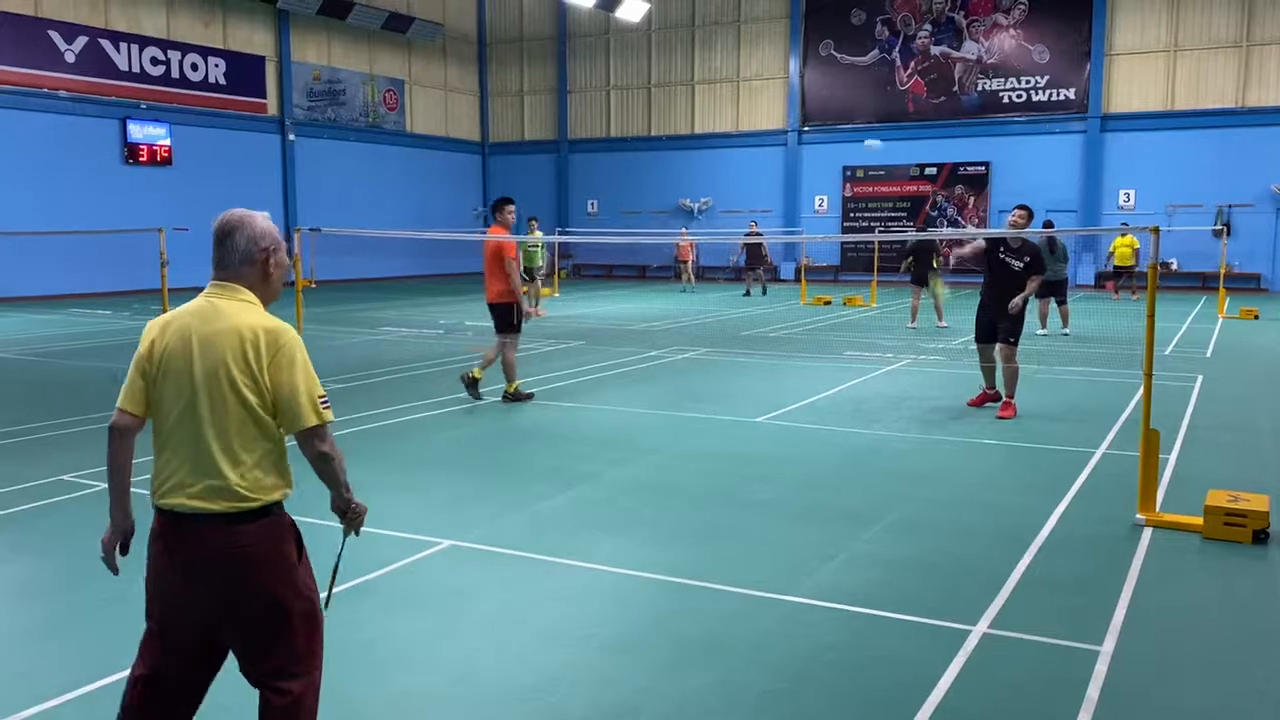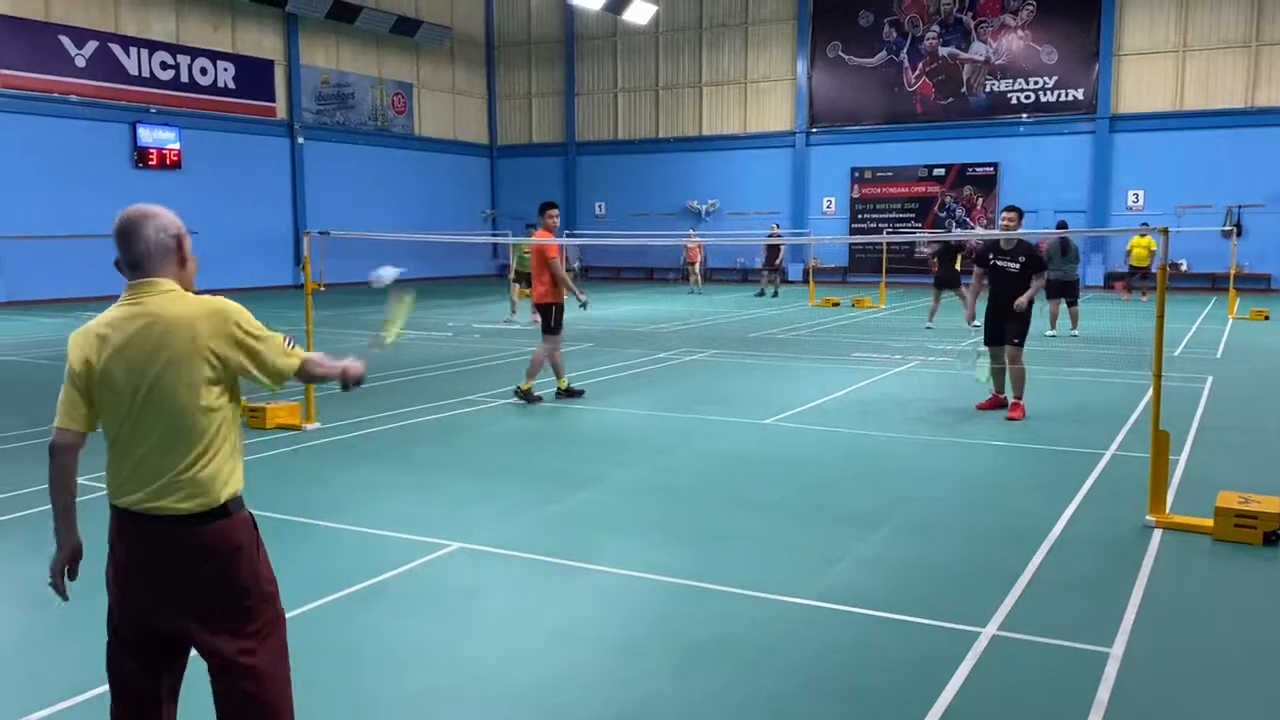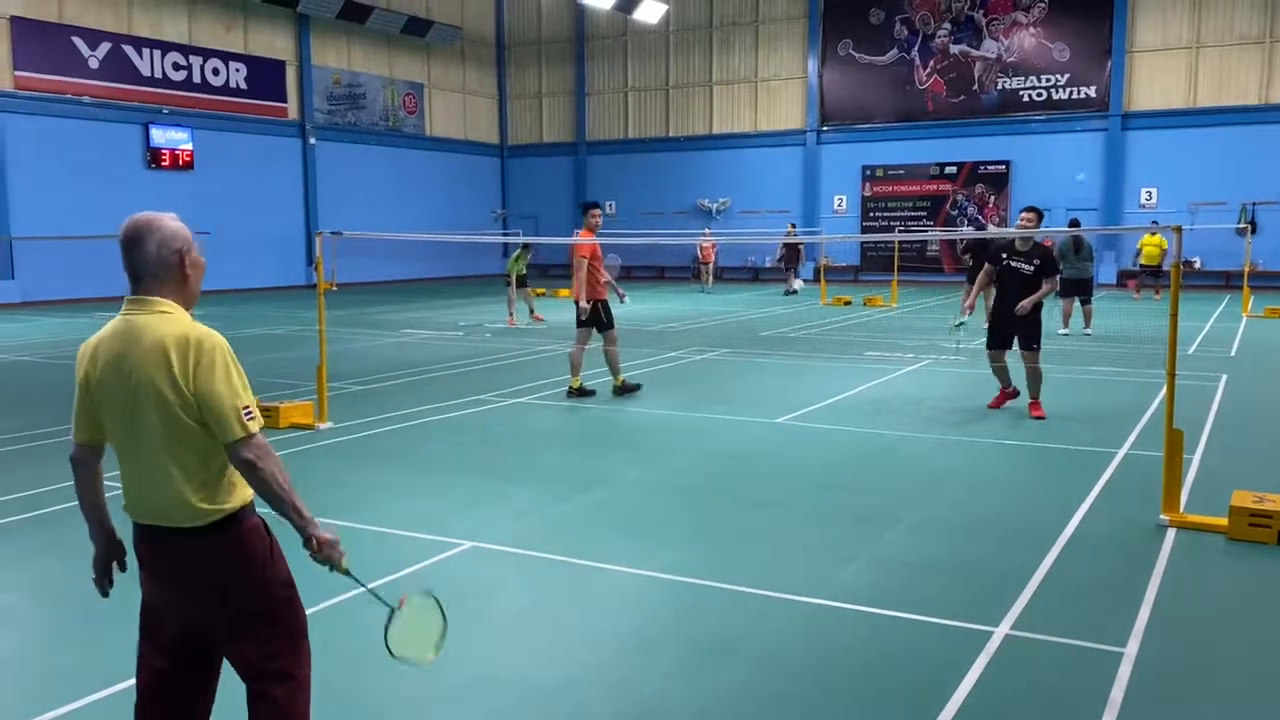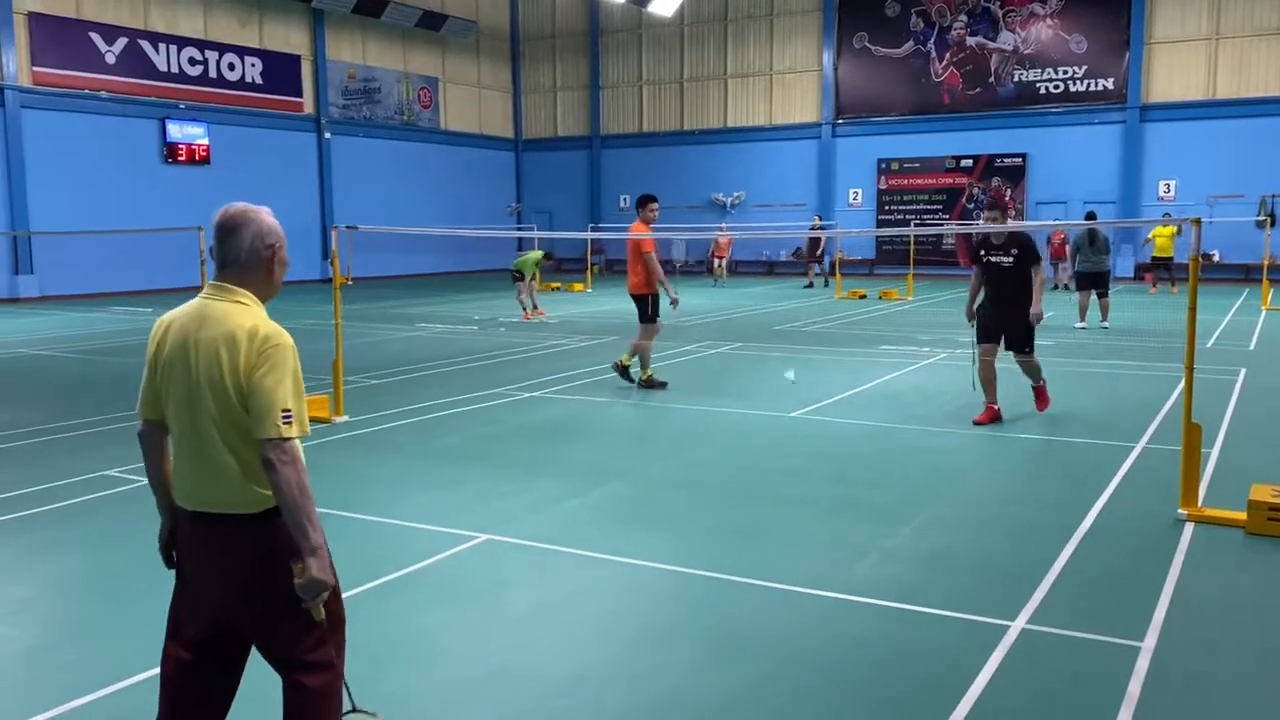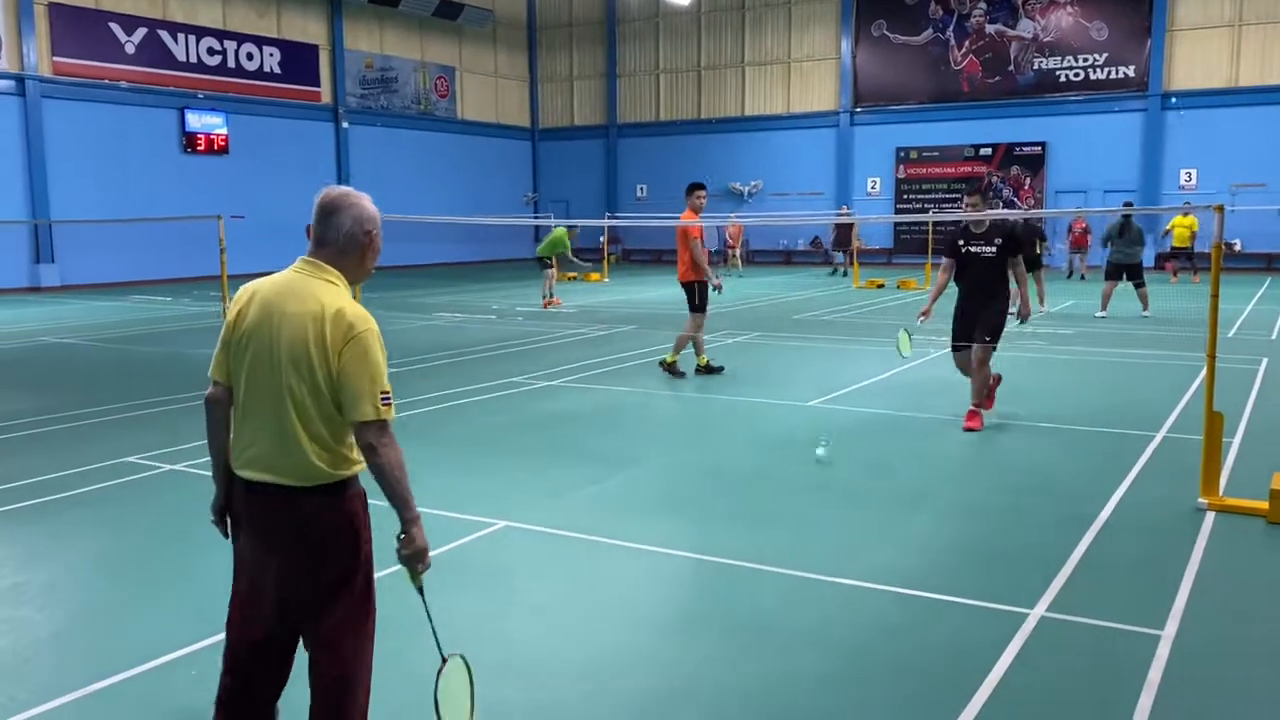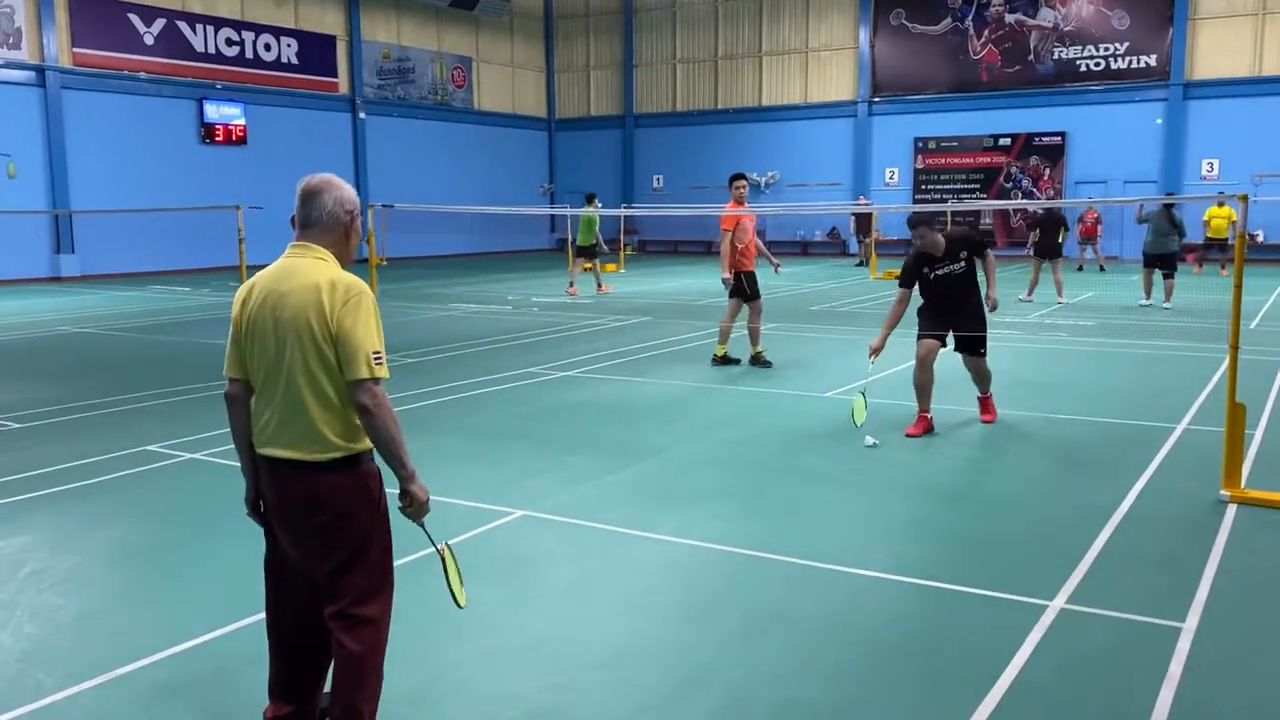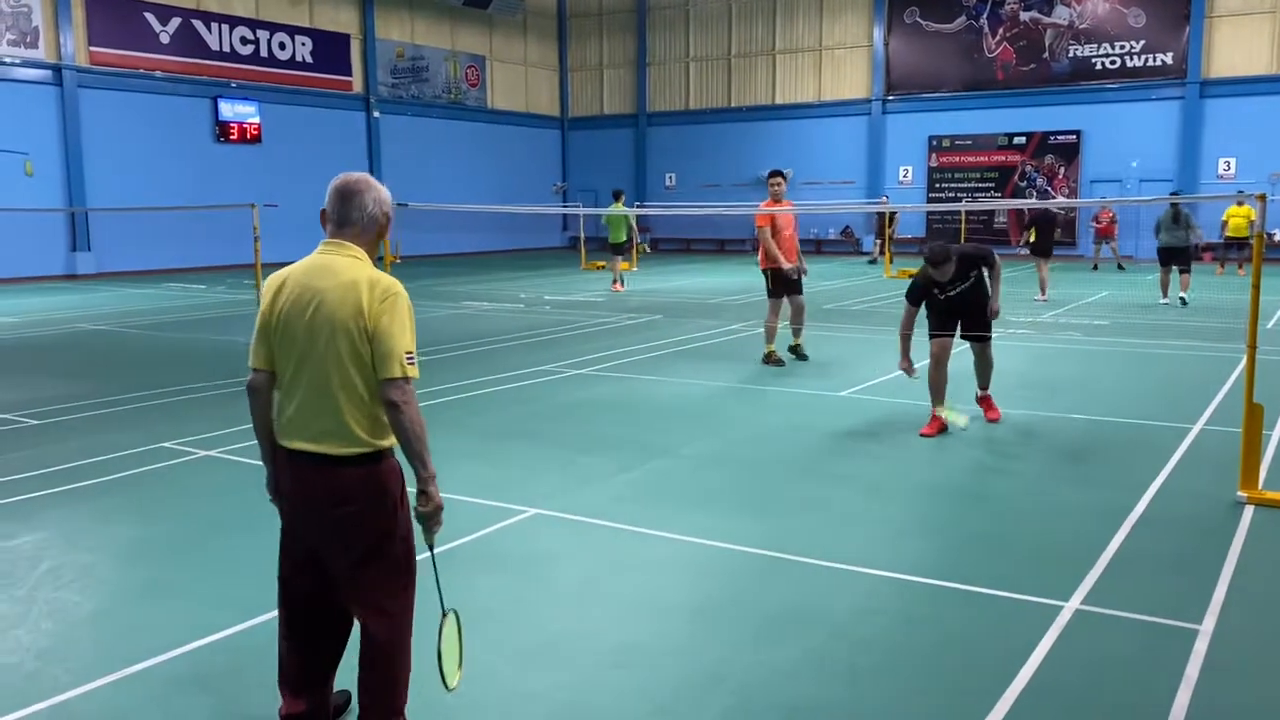
dt=0.5s
person 1, frame 1
left shoulder: (161, 329)
right shoulder: (272, 336)
left elbow: (121, 428)
right elbow: (317, 443)
left wrist: (119, 516)
right wrist: (344, 498)
left hip: (173, 528)
right hip: (249, 533)
left knee: (163, 667)
right knee: (290, 665)
person 1, frame 2
left shoulder: (89, 339)
right shoulder: (214, 317)
left elbow: (63, 444)
right elbow: (298, 366)
left wrist: (66, 536)
right wrist: (343, 369)
left hip: (133, 532)
right hip: (213, 531)
left knee: (138, 676)
right knee: (256, 667)
person 1, frame 3
left shoulder: (95, 350)
right shoulder: (198, 343)
left elbow: (82, 457)
right elbow: (248, 452)
left wrist: (103, 538)
right wrist: (309, 527)
left hip: (154, 540)
right hip: (222, 540)
left knee: (169, 673)
right knee: (278, 664)
person 1, frame 4
left shoulder: (168, 327)
right shoulder: (265, 337)
left elbow: (150, 432)
right elbow: (277, 455)
left wrist: (169, 514)
right wrist: (314, 551)
left hip: (197, 527)
right hip: (264, 530)
left knee: (195, 658)
right knee: (313, 651)
person 1, frame 5
left shoulder: (249, 296)
right shoulder: (349, 321)
left elbow: (216, 400)
right elbow: (374, 437)
left wrist: (223, 483)
right wrist: (411, 523)
left hip: (253, 495)
right hip: (322, 503)
left knee: (254, 625)
right knee: (339, 636)
person 1, frame 6
left shoulder: (253, 289)
right shoulder: (345, 290)
left elbow: (236, 394)
right elbow: (367, 398)
left wrist: (252, 475)
right wrist: (408, 477)
left hip: (277, 475)
right hip: (339, 476)
left knee: (293, 604)
right knee: (358, 612)
person 1, frame 7
left shoulder: (280, 283)
right shoulder: (382, 290)
left elbow: (258, 384)
right elbow: (396, 396)
left wrist: (273, 463)
right wrist: (427, 480)
left hip: (297, 469)
right hip: (362, 474)
left knee: (307, 599)
right knee: (383, 607)
person 2, frame 1
left shoulder: (1033, 252)
right shoulder: (995, 241)
left elbow: (1035, 281)
right elbow: (977, 246)
left wrist: (1021, 297)
right wrist: (962, 251)
left hip: (1011, 310)
right hip: (987, 306)
left knee: (1007, 353)
right knee: (984, 350)
left ankle: (1008, 402)
right ankle: (991, 391)
person 2, frame 2
left shoulder: (1029, 251)
right shoulder: (987, 249)
left elbow: (1040, 279)
right elbow: (977, 278)
left wrist: (1027, 296)
right wrist: (971, 306)
left hip: (1018, 311)
right hip: (994, 309)
left knee: (1013, 355)
right knee: (995, 354)
left ankle: (1018, 403)
right ankle: (999, 396)
person 2, frame 3
left shoulder: (1044, 254)
right shoulder: (1001, 248)
left elbow: (1051, 284)
right elbow: (986, 274)
left wrist: (1031, 300)
right wrist: (972, 298)
left hip: (1028, 313)
right hip: (1001, 311)
left knee: (1031, 359)
right knee: (995, 355)
left ankle: (1034, 402)
right ankle: (1008, 389)
person 2, frame 4
left shoulder: (1022, 241)
right shoulder: (980, 245)
left elbow: (1038, 273)
left wrist: (1037, 304)
right wrist: (970, 305)
left hip: (1019, 310)
right hip: (990, 307)
left knee: (1024, 359)
right knee: (985, 355)
left ankle: (1039, 385)
right ankle: (992, 407)
person 2, frame 5
left shoulder: (1005, 232)
right shoulder: (956, 236)
left elbow: (1018, 267)
right elbow: (945, 272)
left wrist: (1024, 301)
right wrist: (930, 303)
left hip: (994, 306)
right hip: (965, 305)
left knee: (979, 357)
right knee: (961, 360)
left ankle: (976, 410)
right ankle: (990, 380)
person 2, frame 6
left shoulder: (965, 240)
right shoulder: (915, 261)
left elbow: (987, 256)
right elbow: (902, 301)
left wrist: (992, 289)
right wrist: (883, 337)
left hip: (970, 308)
right hip: (934, 310)
left knee: (976, 365)
right knee: (923, 356)
left ankle: (985, 398)
right ankle: (924, 417)
person 2, frame 7
left shoulder: (973, 255)
right shoulder: (922, 281)
left elbow: (995, 263)
right elbow: (909, 317)
left wrist: (994, 299)
right wrist: (905, 357)
left hip: (976, 302)
right hip: (942, 310)
left knee: (983, 351)
right knee: (938, 355)
left ankle: (984, 396)
right ankle: (937, 417)
person 3, frame 1
left shoulder: (491, 236)
right shoulder: (506, 239)
right elbow: (512, 274)
right wrist: (524, 303)
left hip: (494, 297)
right hip: (508, 299)
left knee: (503, 343)
right knee: (511, 345)
left ankle: (473, 375)
right ankle: (512, 390)
person 3, frame 2
left shoulder: (542, 238)
right shoulder: (547, 240)
right elbow: (559, 273)
right wrist: (578, 294)
left hip: (546, 298)
right hip: (550, 299)
left knee: (554, 344)
right knee: (548, 346)
left ankle: (563, 386)
right ankle: (525, 387)
person 3, frame 3
left shoulder: (590, 239)
right shoulder: (585, 239)
right elbow: (580, 270)
left wrist: (616, 288)
right wrist: (583, 299)
left hip: (590, 298)
right hip: (594, 298)
left knee: (581, 341)
right knee: (611, 339)
left ankle: (575, 385)
right ankle: (619, 383)
person 3, frame 4
left shoulder: (637, 229)
right shoulder: (643, 233)
right elbow: (653, 265)
right wrist: (669, 290)
left hip: (640, 288)
right hip: (645, 289)
left knee: (650, 330)
right knee: (648, 332)
left ankle: (624, 362)
right ankle: (646, 377)
person 3, frame 5
left shoulder: (692, 219)
right shoulder: (691, 220)
right elbow: (697, 252)
right wrist: (711, 277)
left hip: (694, 277)
right hip: (694, 278)
left knee: (698, 321)
right knee: (696, 322)
left ankle: (702, 362)
right ankle: (670, 360)
person 3, frame 6
left shoulder: (748, 211)
right shoulder: (731, 211)
right elbow: (725, 243)
left wrist: (770, 258)
right wrist: (725, 270)
left hip: (745, 267)
right hip: (740, 269)
left knee: (733, 311)
right knee: (756, 309)
left ankle: (720, 354)
right ankle: (756, 354)
person 3, frame 7
left shoulder: (790, 207)
right shoulder: (765, 209)
right elbow: (766, 239)
left wrist: (801, 261)
right wrist: (782, 262)
left hip: (792, 266)
right hip: (774, 266)
left knee: (799, 305)
right knee: (775, 308)
left ankle: (796, 344)
right ankle: (769, 352)
